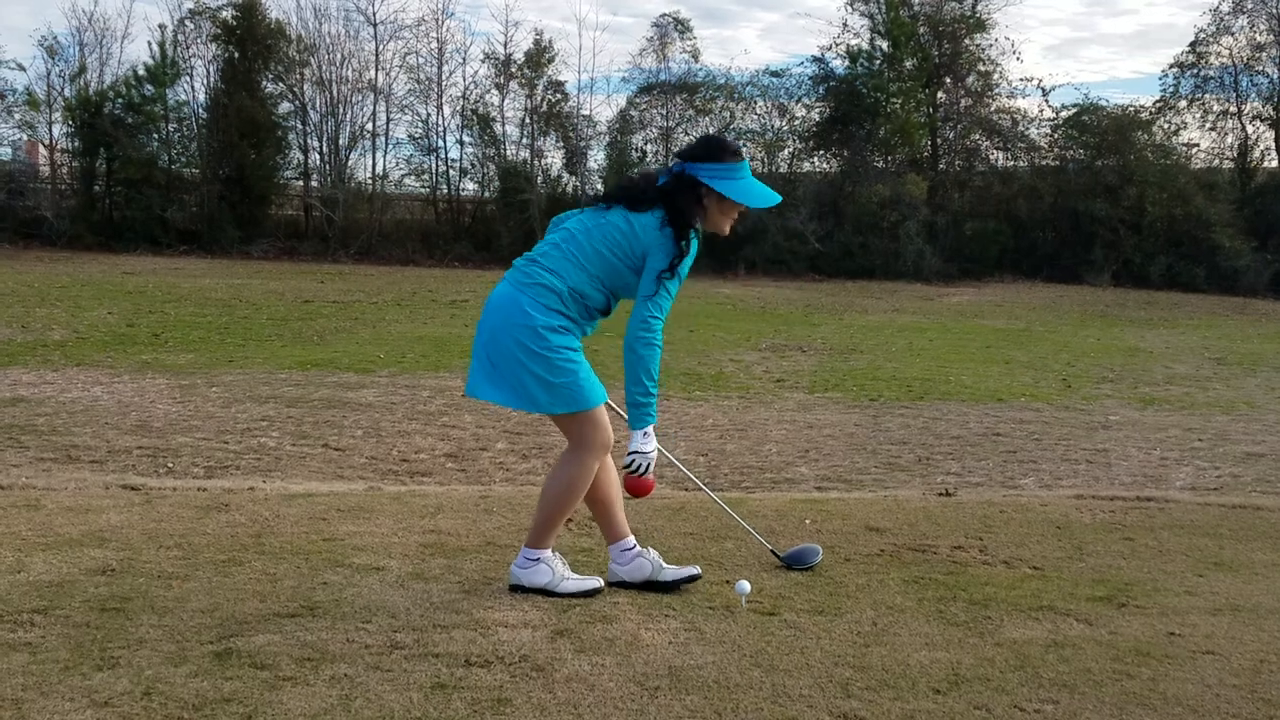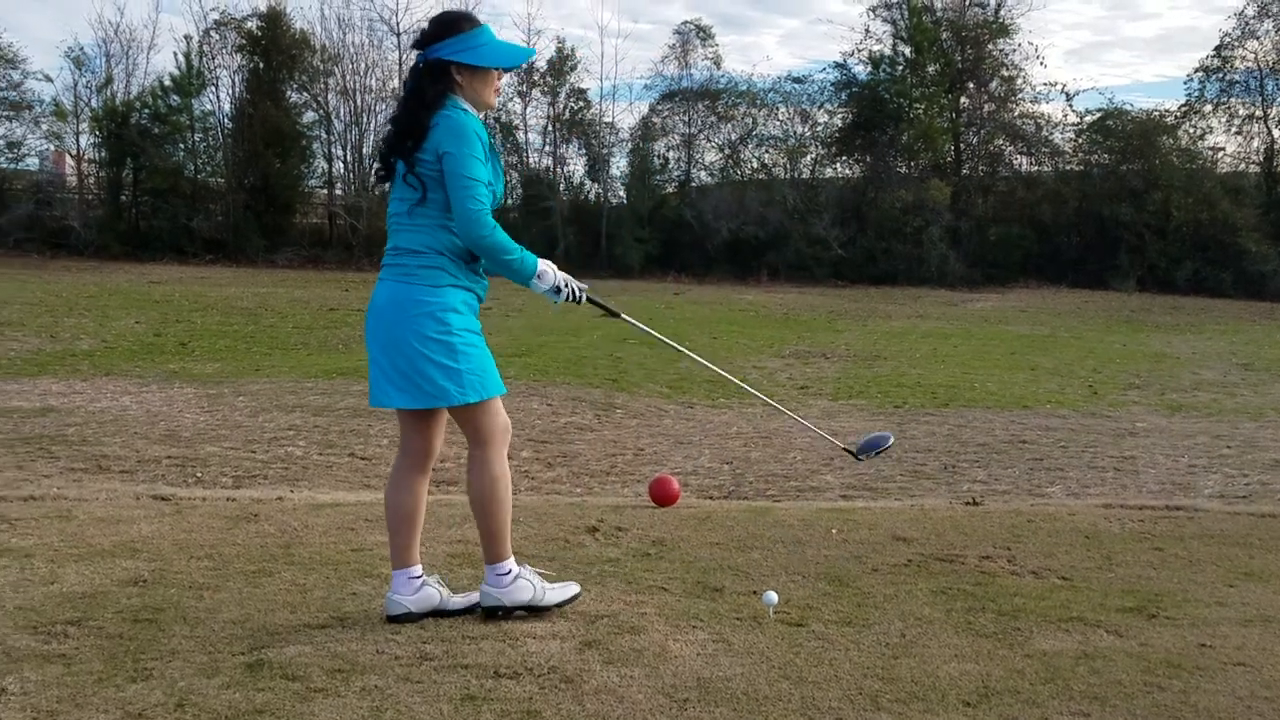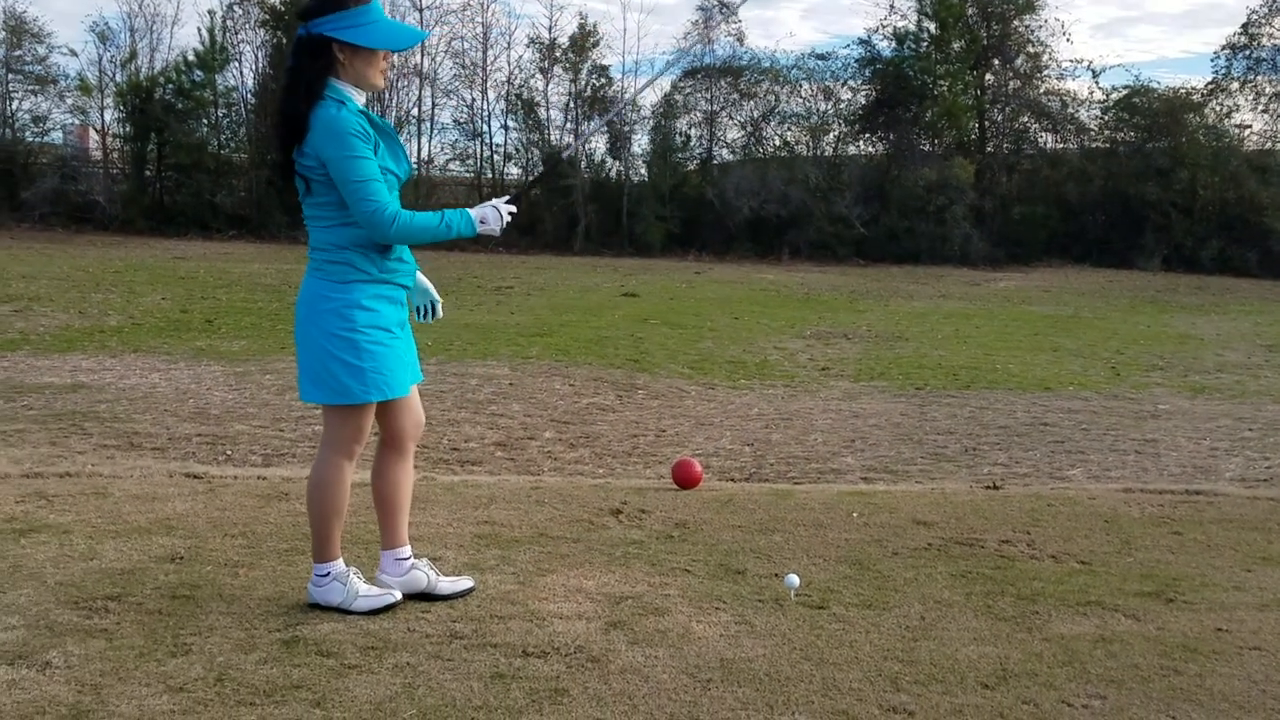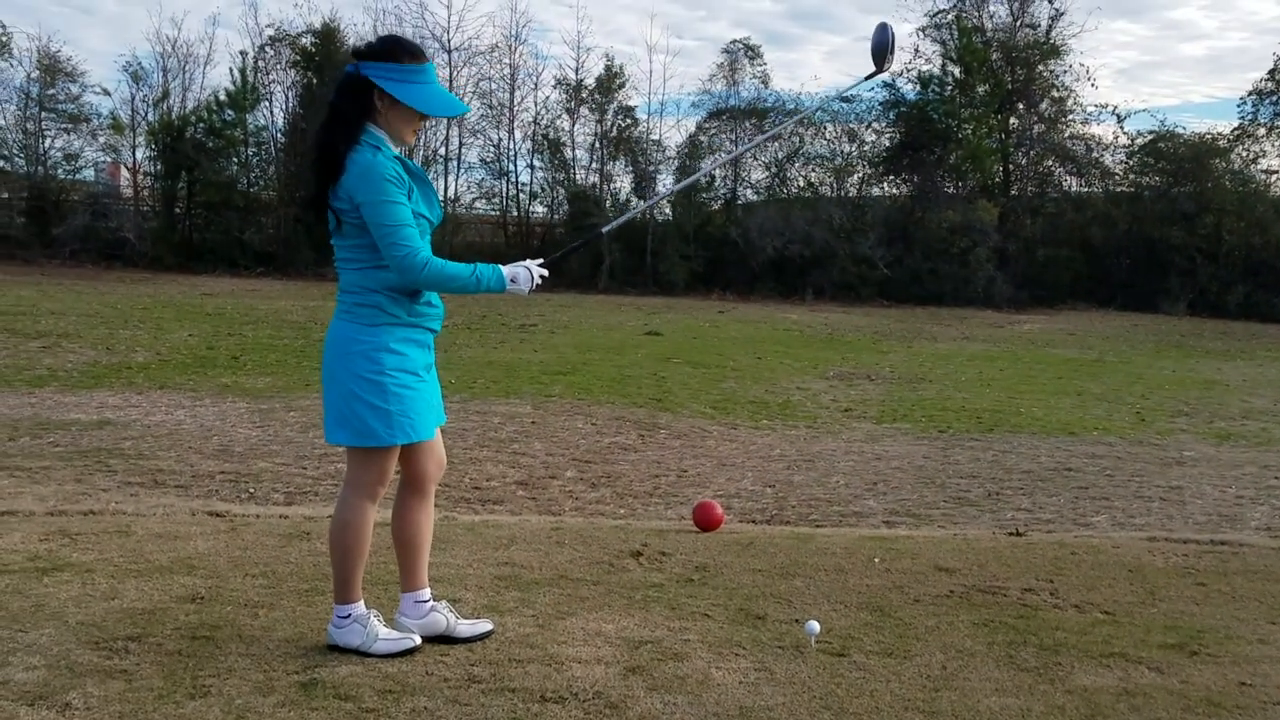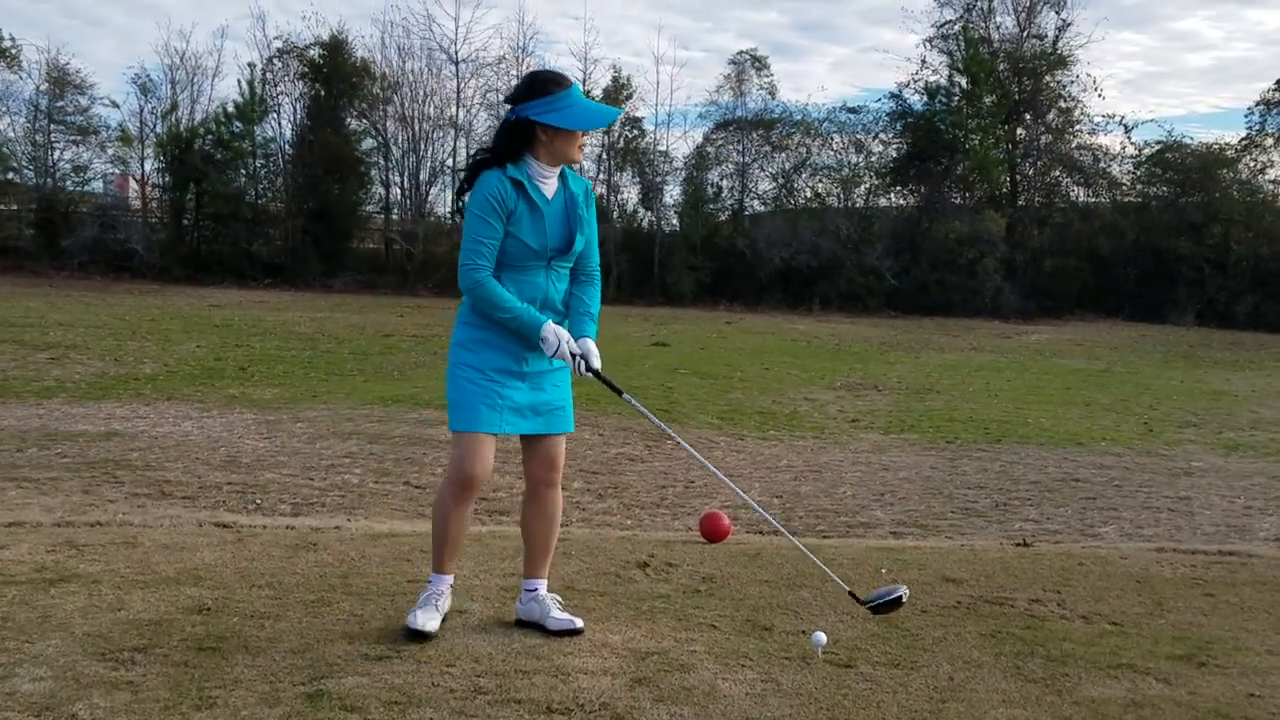
dt=1s
person 1, frame 1
left shoulder: (641, 207)
right shoulder: (675, 237)
left elbow: (562, 226)
right elbow: (643, 332)
right wrist: (643, 427)
left hip: (519, 308)
right hip: (535, 321)
left knee: (594, 437)
right knee: (592, 439)
left ankle: (628, 557)
right ankle: (533, 564)
person 1, frame 2
left shoulder: (422, 130)
right shoulder: (458, 126)
right elbow: (476, 229)
left wrist: (534, 269)
right wrist: (536, 271)
left hip: (402, 301)
right hip: (433, 305)
left knee: (420, 446)
right knee: (491, 435)
left ankle: (409, 585)
right ankle: (503, 575)
person 1, frame 3
left shoulder: (348, 116)
right shoulder: (336, 122)
right elbow: (381, 220)
left wrist: (410, 275)
right wrist: (470, 220)
left hip: (377, 298)
right hip: (351, 302)
left knee: (404, 429)
right knee: (345, 441)
left ankle: (398, 564)
right ankle: (328, 576)
person 1, frame 4
left shoulder: (380, 161)
right shoulder: (373, 167)
right elbow: (411, 264)
right wrist: (501, 277)
left hip: (401, 343)
right hip: (378, 346)
left knee: (425, 473)
right knee: (368, 483)
left ankle: (418, 607)
right ankle: (348, 618)
person 1, frame 5
left shoulder: (579, 193)
right shoulder: (495, 188)
left elbow: (586, 274)
right elbow: (473, 278)
left wrist: (582, 334)
right wrist: (539, 327)
left hip: (544, 355)
right hip: (487, 351)
left knee: (546, 473)
right knee: (469, 470)
left ankle: (534, 593)
right ankle: (439, 583)
